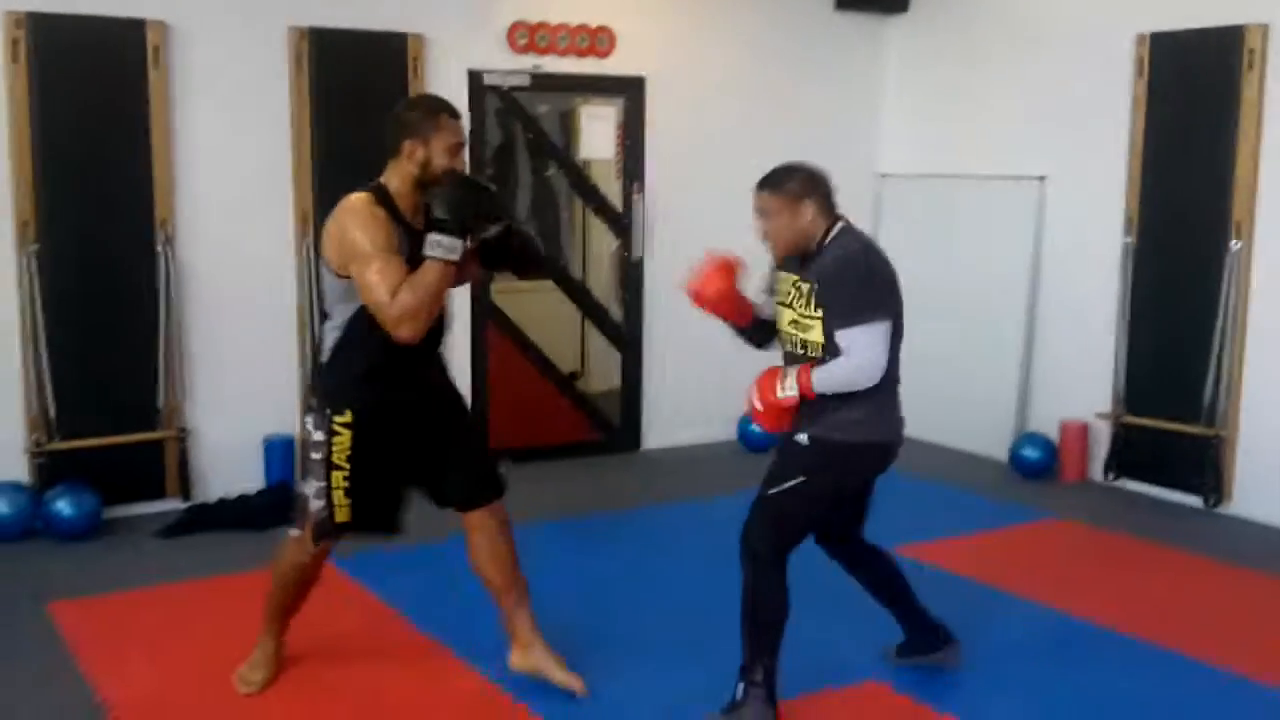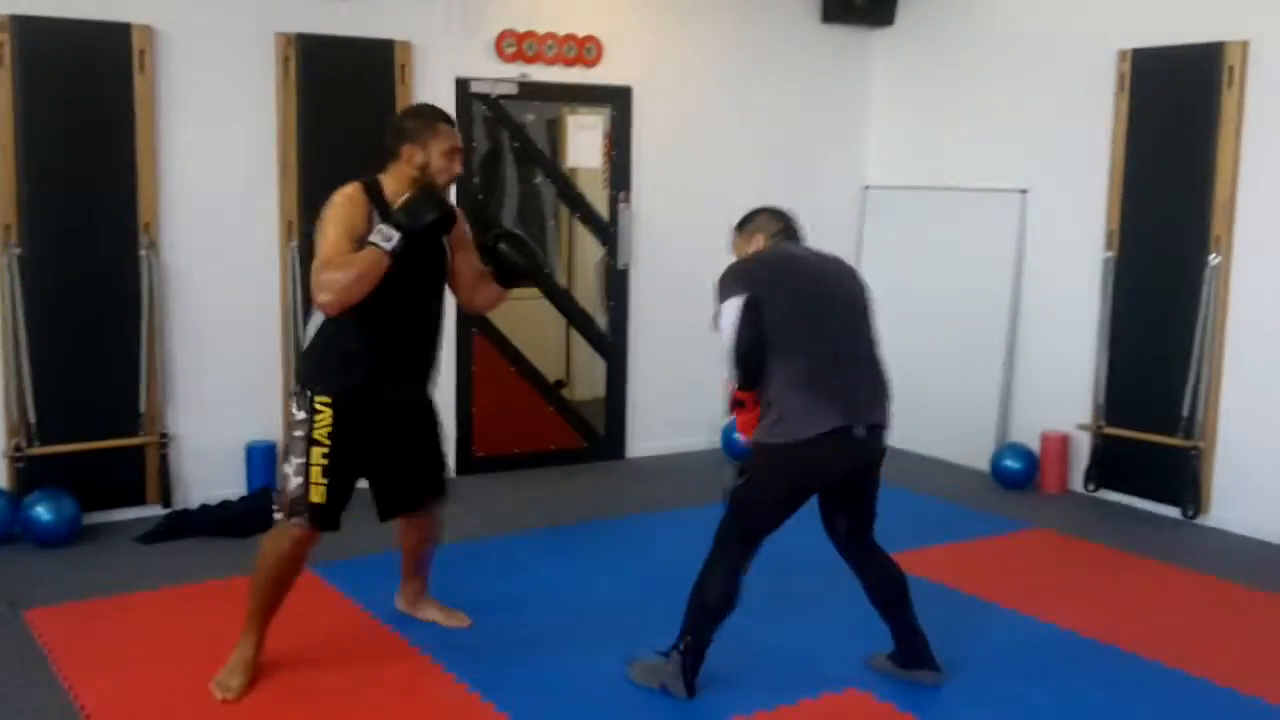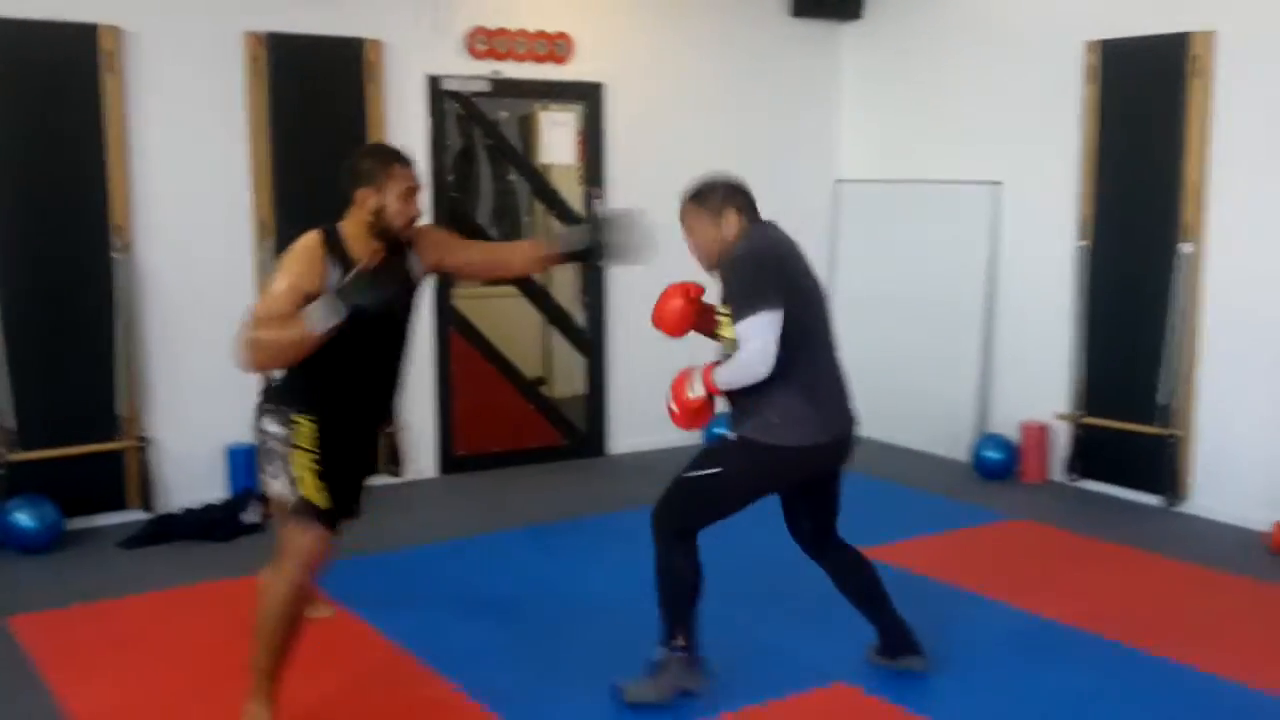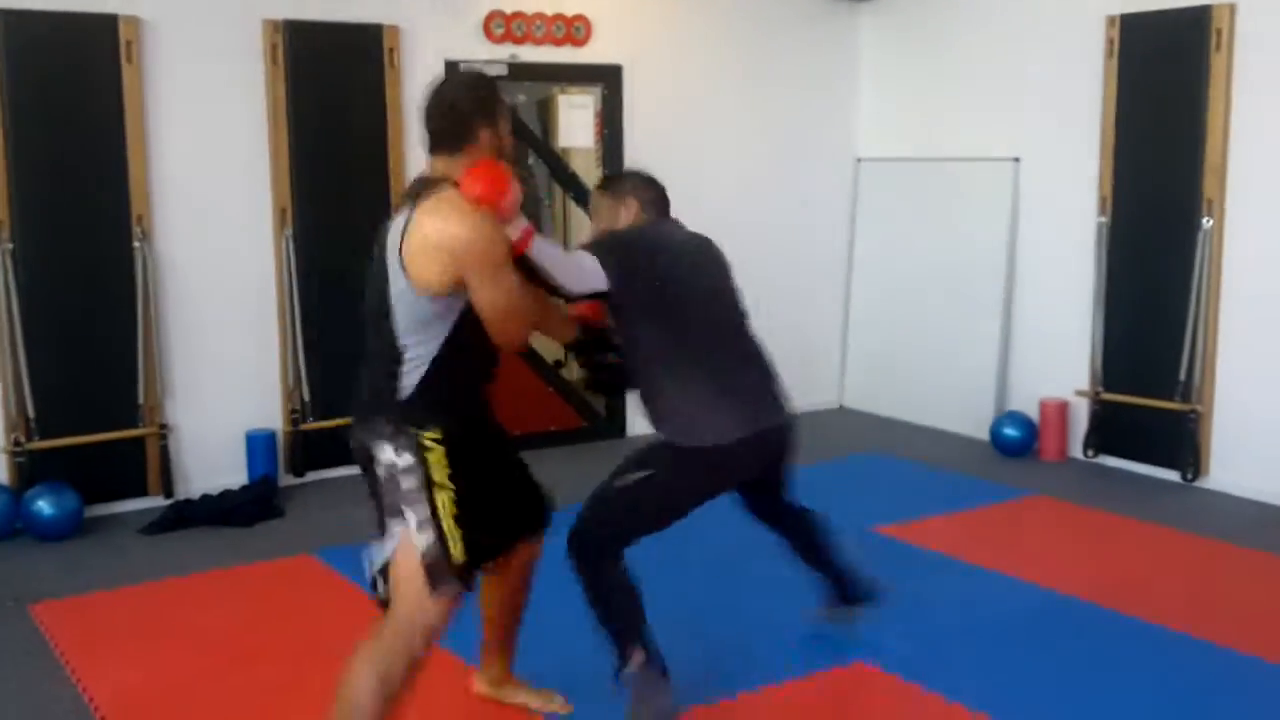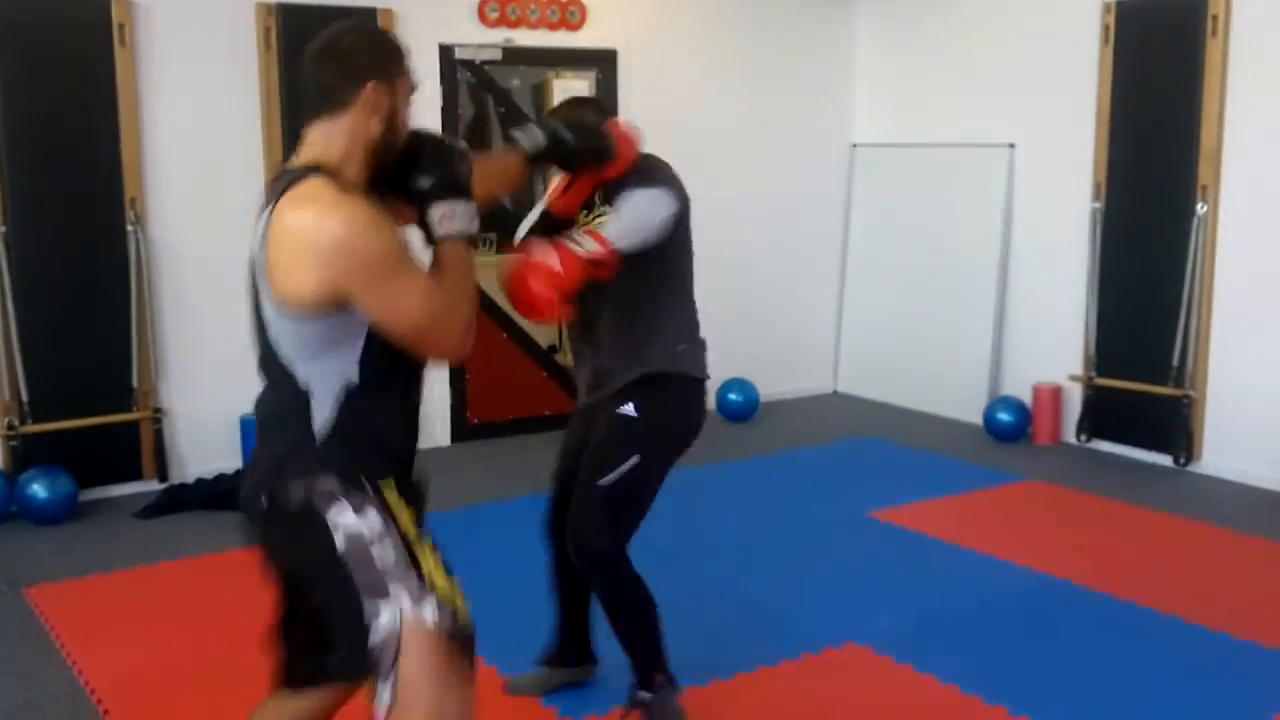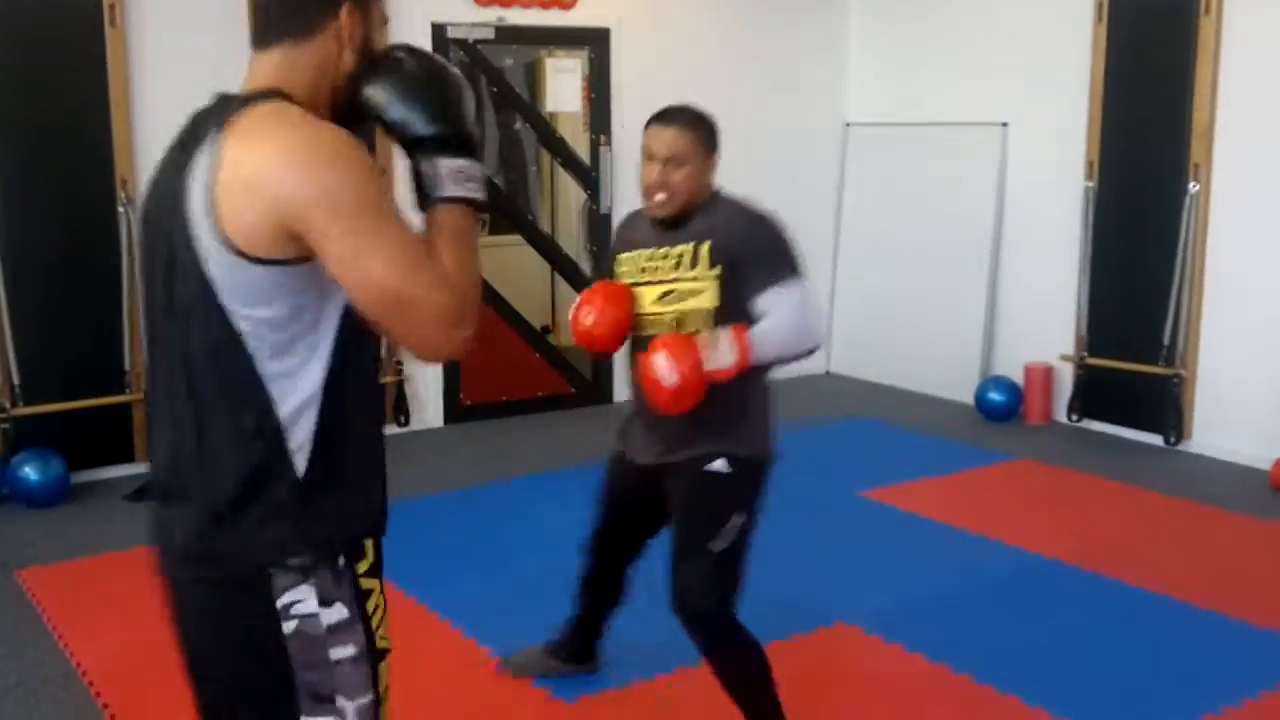
dt=0.4s
person 1, frame 1
left shoulder: (435, 205)
right shoulder: (361, 219)
right elbow: (405, 321)
left wrist: (489, 248)
right wrist: (448, 235)
left hip: (422, 387)
right hip: (354, 401)
left knee: (486, 507)
right knee: (317, 536)
left ankle: (527, 644)
right ankle: (269, 639)
person 1, frame 2
left shoulder: (445, 219)
right shoulder: (352, 205)
left elbow: (475, 297)
right elbow: (330, 292)
left wrist: (505, 271)
right wrist: (397, 231)
left hip: (404, 388)
right hip: (336, 390)
left knee: (421, 505)
right knee: (299, 525)
left ankle: (413, 594)
right ankle: (249, 645)
person 1, frame 3
left shoulder: (415, 244)
right shoulder: (309, 256)
left elbow: (497, 259)
right elbow: (254, 350)
left wrist: (570, 244)
right wrist: (336, 307)
left hip: (357, 411)
right hip: (300, 413)
left knee: (322, 519)
right knee: (306, 545)
left ankle: (278, 582)
person 1, frame 4
left shoulder: (429, 206)
right shoulder: (465, 224)
right elbow: (509, 330)
left wrist: (567, 322)
left hip: (450, 415)
right hip: (409, 431)
left knee: (521, 537)
right knee: (422, 612)
person 1, frame 5
left shoulder: (316, 193)
right shoulder: (333, 222)
left elbow: (454, 180)
right elbow: (449, 335)
left wrist: (536, 144)
right wrist: (451, 213)
left hip: (327, 479)
right hip: (328, 489)
person 1, frame 6
left shoulder: (204, 145)
right shoulder: (307, 152)
right elbow: (442, 325)
right wrist: (450, 161)
left hip: (207, 523)
right hip: (286, 542)
person 2, frame 1
left shoulder: (853, 264)
right shoulder: (794, 259)
left elbow: (865, 366)
right elbow: (769, 333)
left wrist: (795, 385)
right wrist: (734, 307)
left hip: (849, 436)
right hip: (827, 431)
left knee: (761, 544)
right knee: (840, 538)
right ankle: (928, 636)
person 2, frame 2
left shoulder: (746, 275)
right shoulder: (843, 273)
left elbow: (739, 344)
left wrist: (746, 392)
left hip: (798, 434)
right hip: (863, 428)
left knee: (733, 544)
right knee: (856, 541)
left ankle: (680, 666)
right ankle: (915, 655)
person 2, frame 3
left shoulder: (748, 262)
right shoulder: (776, 248)
left elbow: (759, 360)
left wrist: (702, 382)
right wrist: (702, 315)
left hip: (776, 438)
right hip: (829, 432)
left knee: (673, 520)
right knee: (820, 539)
left ankle: (679, 658)
right ankle: (899, 643)
person 2, frame 4
left shoulder: (629, 244)
right shoulder: (696, 250)
left hip: (702, 442)
right hip: (766, 426)
left knee: (593, 539)
right knee: (775, 508)
left ankle: (643, 674)
right ankle: (847, 589)
person 2, frame 5
left shoulder: (646, 178)
right shoulder: (586, 196)
left elbow: (643, 222)
right elbow: (528, 255)
left wrist: (569, 256)
right wrist: (565, 196)
left hip: (657, 389)
right hip: (606, 391)
left knee: (593, 539)
right knee: (566, 527)
right ankle: (570, 655)
person 2, frame 6
left shoulder: (746, 232)
right shoulder: (632, 231)
left elbow: (800, 328)
right elbow: (601, 315)
left wrist: (717, 352)
right wrist: (595, 318)
left hip: (723, 450)
right hip: (647, 439)
left knee: (700, 605)
right knee: (605, 554)
right ankle: (576, 647)
